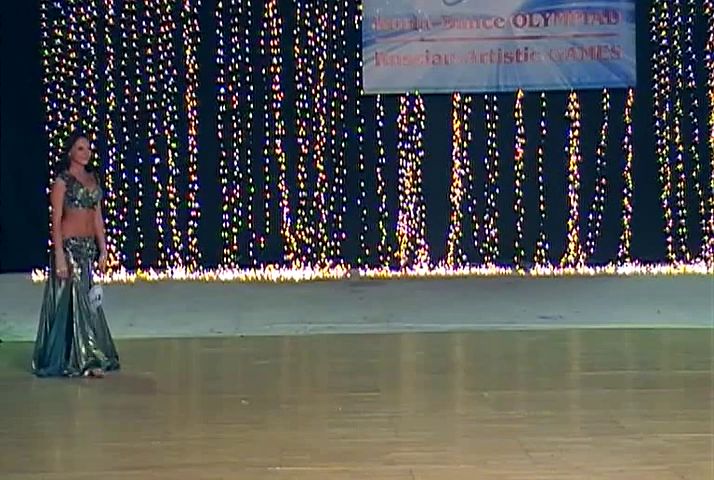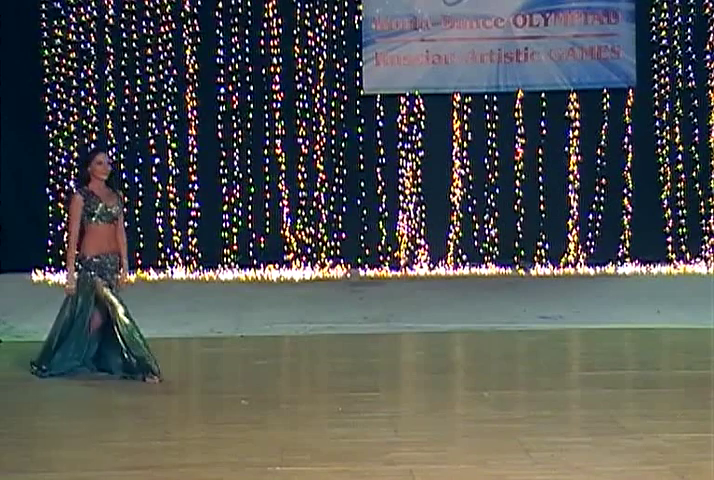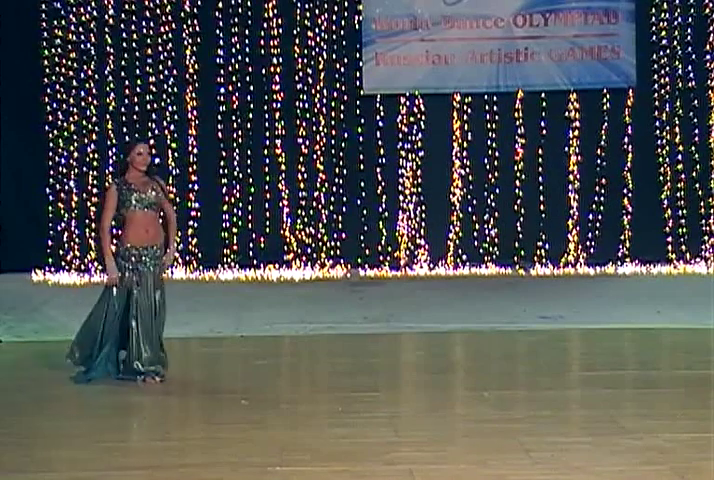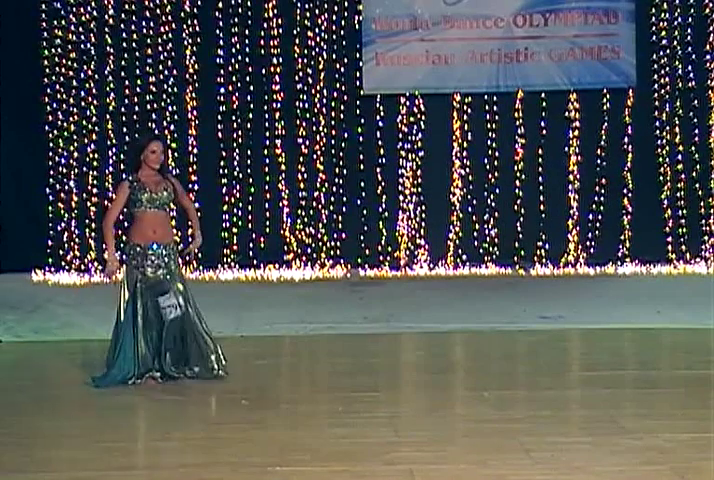
dt=0.5s
person 1, frame 1
left shoulder: (93, 179)
right shoulder: (62, 181)
right elbow: (56, 221)
left wrist: (103, 249)
right wrist: (59, 256)
left hip: (88, 246)
right hip: (69, 245)
left knee: (83, 301)
right knee: (76, 301)
left ankle: (83, 357)
right ankle: (85, 360)
person 1, frame 2
left shoulder: (115, 195)
right shoulder: (81, 197)
left elbow: (120, 231)
right elbow: (73, 236)
left wrist: (124, 265)
right wrist: (70, 272)
left hip: (111, 261)
right hip: (90, 262)
left knee: (98, 315)
right knee: (116, 312)
left ankle: (70, 359)
right ankle: (142, 365)
person 1, frame 3
left shoulder: (156, 183)
right shoulder: (117, 187)
left elbow: (170, 214)
right elbow: (105, 226)
left wrist: (172, 246)
right wrist: (109, 261)
left hip: (156, 252)
right hip: (130, 253)
left knee: (153, 308)
right knee: (139, 309)
left ankle: (126, 358)
right ankle: (145, 366)
person 1, frame 4
left shoulder: (169, 182)
right shoulder: (129, 184)
left elbow: (188, 206)
right elbow: (109, 220)
left wrist: (197, 234)
right wrist: (112, 254)
left hip: (167, 252)
right hip: (139, 252)
left knee: (176, 306)
right knee: (141, 310)
left ankle: (176, 363)
right ankle: (142, 367)
